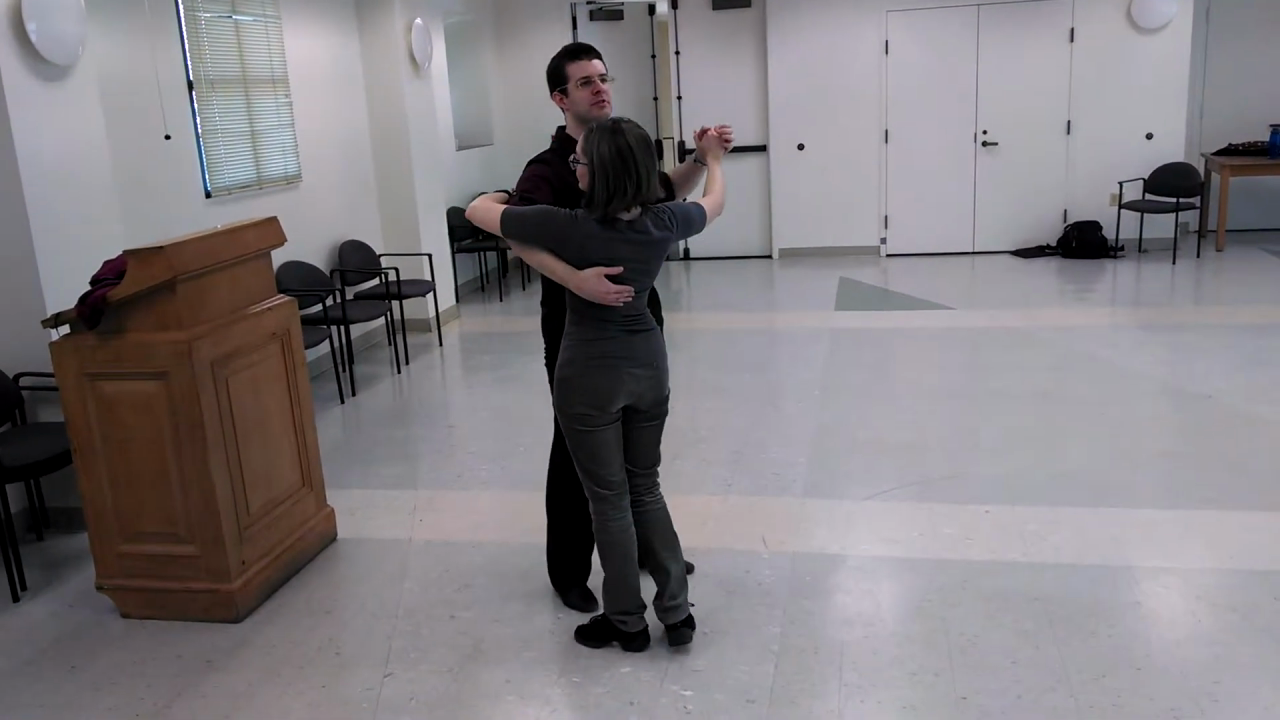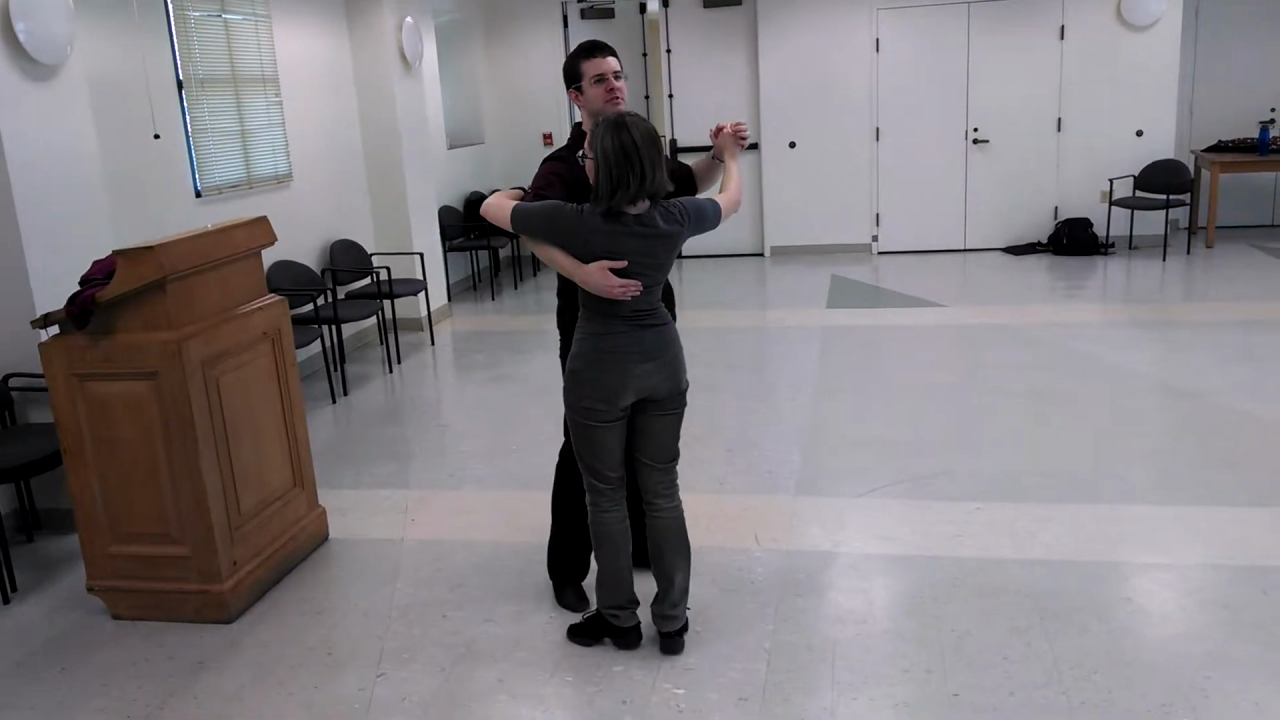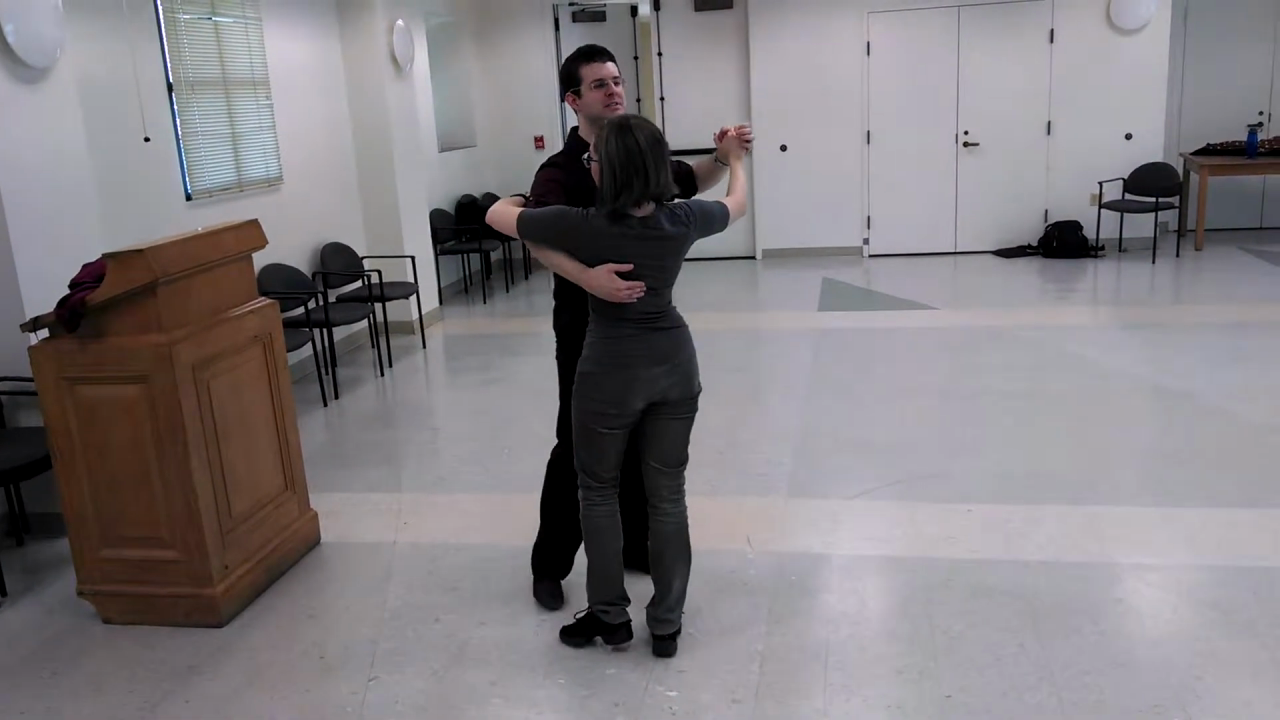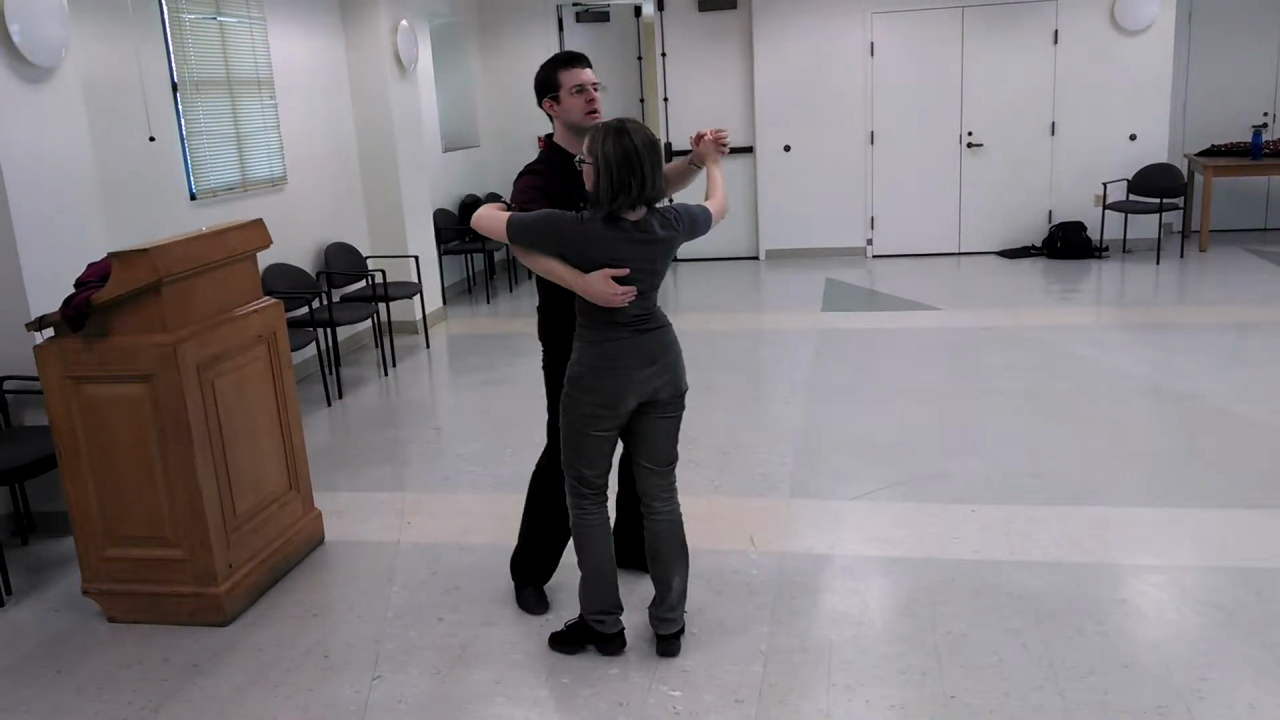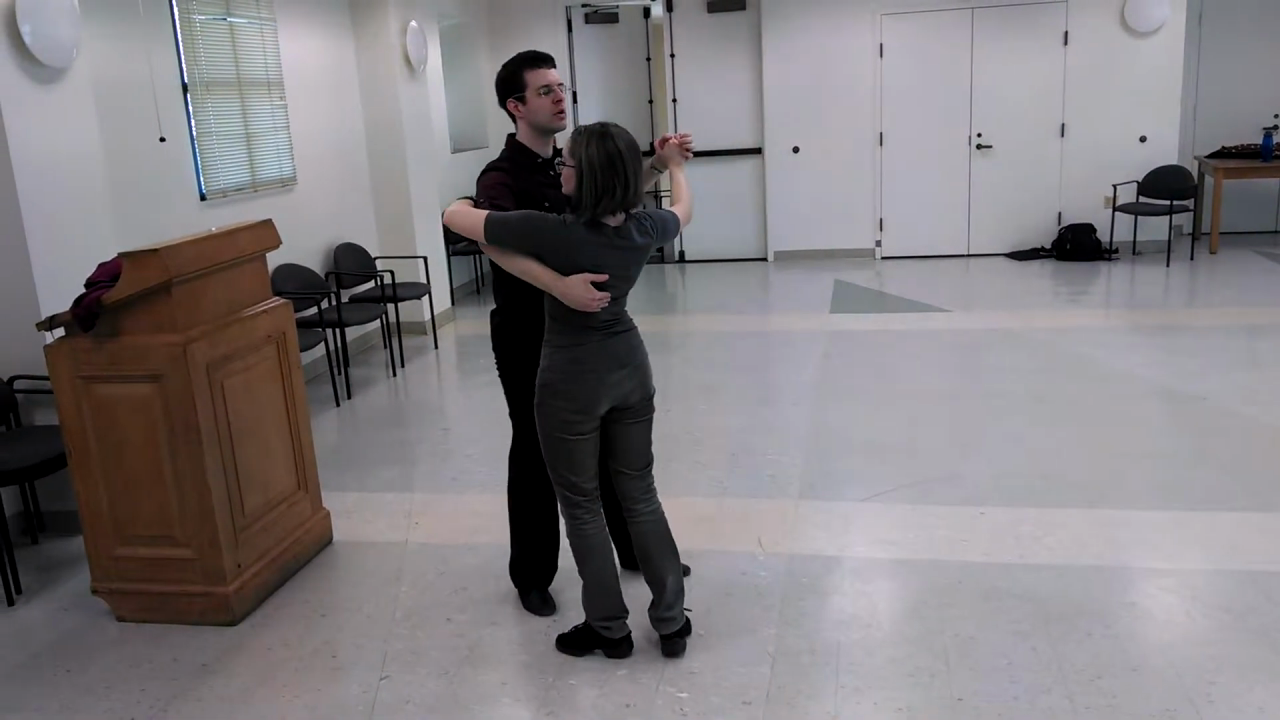
dt=0.4s
person 1, frame 1
right shoulder: (548, 171)
left elbow: (666, 192)
left wrist: (701, 158)
right wrist: (574, 279)
right knee: (577, 452)
right ankle: (568, 570)
person 1, frame 2
right shoulder: (563, 167)
left elbow: (688, 183)
left wrist: (720, 154)
right wrist: (580, 274)
left ankle: (640, 542)
right ankle: (566, 568)
person 1, frame 3
right shoulder: (559, 173)
left elbow: (689, 181)
left wrist: (725, 156)
right wrist: (586, 278)
right hip: (587, 334)
right knee: (579, 449)
left ankle: (631, 544)
right ankle: (550, 564)
person 1, frame 4
right shoulder: (538, 180)
left elbow: (659, 184)
right elbow: (524, 242)
left wrist: (699, 159)
right wrist: (581, 284)
right hip: (573, 340)
right knee: (567, 454)
left ankle: (632, 545)
right ankle: (529, 569)
person 1, frame 5
right shoulder: (502, 178)
left wrist: (660, 164)
right wrist: (559, 285)
right hip: (529, 343)
right knee: (535, 456)
left ankle: (637, 550)
right ankle: (532, 574)
person 2, frame 1
left shoulder: (569, 228)
right shoulder: (665, 223)
left elbow: (477, 211)
right elbow: (714, 204)
left wrist: (500, 195)
right wrist: (713, 158)
left hip: (590, 372)
right hip: (648, 363)
left knee: (609, 499)
right knee: (645, 488)
left ankle: (627, 622)
right ankle: (676, 611)
person 2, frame 2
left shoulder: (576, 222)
right shoulder: (675, 218)
left elbow: (492, 208)
right elbow: (729, 201)
left wrist: (518, 192)
right wrist: (729, 155)
left hip: (600, 368)
right hip: (662, 360)
left knee: (606, 494)
right knee: (662, 491)
left ankle: (619, 617)
right ankle: (672, 620)
person 2, frame 3
left shoulder: (582, 227)
right shoulder: (682, 220)
left elbow: (496, 215)
right elbow: (737, 204)
left wrist: (521, 198)
right wrist: (734, 159)
left hip: (611, 371)
right hip: (674, 363)
left knee: (598, 489)
right knee: (667, 496)
left ankle: (609, 613)
right ankle: (666, 624)
person 2, frame 4
left shoulder: (574, 231)
right shoulder: (669, 224)
left elbow: (482, 221)
right elbow: (717, 208)
left wrist: (500, 203)
right wrist: (711, 162)
left hip: (601, 375)
right hip: (662, 366)
left knee: (587, 496)
right knee: (659, 495)
left ankle: (602, 623)
right ankle: (670, 623)
person 2, frame 5
left shoulder: (554, 234)
right shoulder: (643, 229)
left elbow: (453, 218)
right elbow: (682, 210)
left wrist: (469, 201)
right wrist: (676, 165)
left hip: (572, 381)
right hip: (630, 370)
left knee: (581, 506)
right knee: (640, 496)
left ankle: (609, 627)
right ankle: (671, 619)
